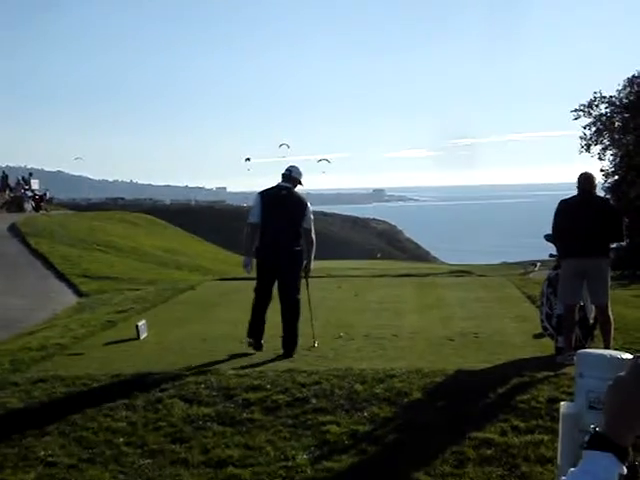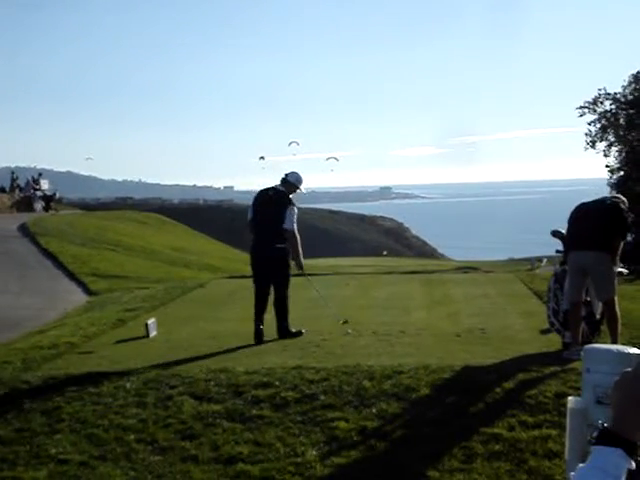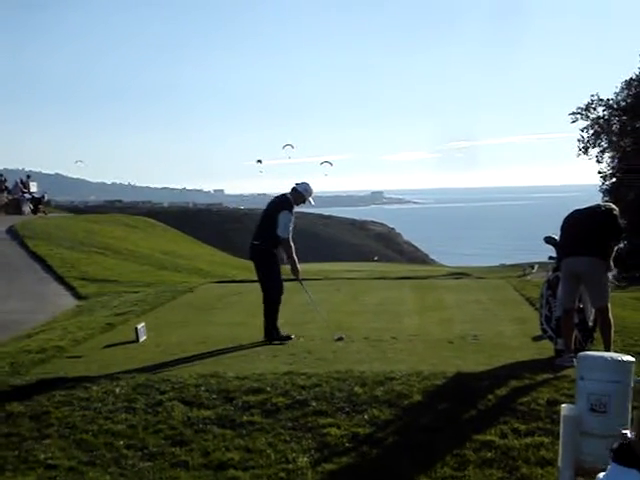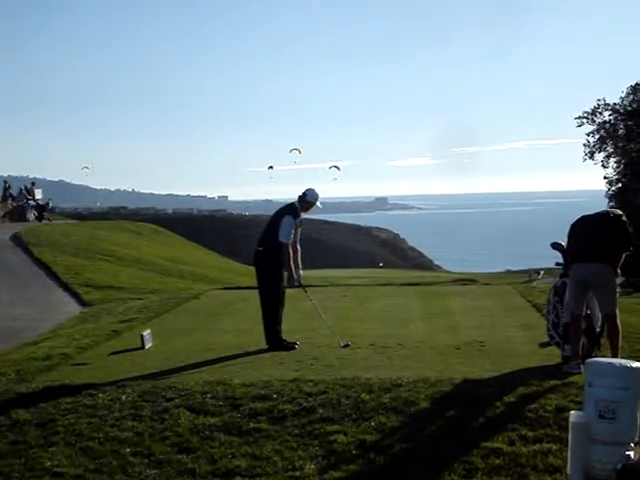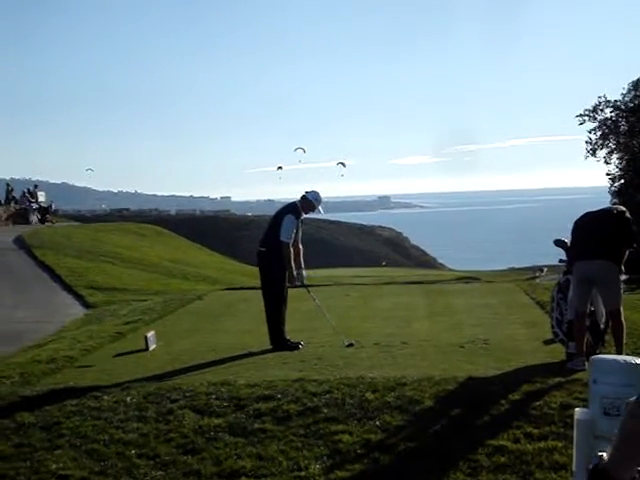
dt=1s
person 1, frame 1
left shoulder: (564, 206)
right shoulder: (607, 206)
left elbow: (556, 235)
right elbow: (618, 236)
left hip: (571, 260)
right hip: (598, 259)
left knee: (569, 308)
right knee: (603, 308)
left ankle: (568, 352)
right ankle: (608, 351)
person 1, frame 2
left shoulder: (580, 208)
right shoulder: (618, 207)
right elbow: (619, 236)
right wrist: (615, 259)
left hip: (574, 254)
right hip: (600, 255)
left knee: (575, 302)
right knee: (609, 302)
left ankle: (575, 347)
right ankle: (615, 346)
person 1, frame 3
left shoulder: (572, 216)
right shoulder: (609, 211)
left elbow: (562, 241)
right elbow: (615, 238)
right wrist: (608, 261)
left hip: (568, 261)
right hip: (593, 261)
left knee: (567, 310)
right knee: (603, 309)
left ankle: (568, 354)
person 1, frame 4
left shoulder: (579, 222)
right shoulder: (617, 218)
left elbow: (569, 248)
right elbow: (623, 247)
right wrist: (615, 268)
left hip: (577, 268)
right hip: (602, 268)
left knee: (575, 316)
right knee: (611, 316)
left ankle: (575, 361)
person 1, frame 5
left shoulder: (583, 219)
right shoulder: (621, 215)
left elbow: (573, 245)
right elbow: (626, 244)
right wrist: (619, 265)
left hip: (580, 265)
right hip: (606, 265)
left knee: (579, 313)
right knee: (615, 313)
left ankle: (579, 358)
right ankle: (620, 357)
person 2, frame 1
left shoulder: (263, 197)
right shoulder: (302, 202)
left elbow: (253, 227)
right elbow: (309, 235)
left wrist: (248, 255)
right wrist: (309, 261)
left hip: (267, 254)
right hip: (293, 255)
left knee: (262, 297)
right knee: (290, 300)
left ankle: (256, 338)
right ankle: (289, 347)
person 2, frame 2
left shoulder: (260, 195)
right shoulder: (288, 204)
left elbow: (251, 222)
right elbow: (291, 234)
right wrist: (298, 258)
left hip: (258, 249)
right hip: (278, 251)
left knee: (261, 291)
right knee: (281, 292)
left ankle: (258, 327)
right ankle: (283, 330)
person 2, frame 3
left shoulder: (280, 200)
right shoulder: (286, 209)
right elbow: (286, 240)
left wrist: (286, 256)
right wrist: (294, 264)
left hip: (262, 248)
right hip: (265, 251)
left knee: (271, 291)
right knee: (274, 291)
left ankle: (271, 330)
right ankle: (271, 331)
person 2, frame 4
left shoulder: (296, 215)
right shoulder: (289, 216)
left elbow: (295, 245)
right elbow: (286, 248)
left wrist: (298, 270)
right wrist: (291, 273)
left hip: (272, 258)
right hip: (267, 259)
left knee: (276, 300)
right knee: (273, 301)
left ankle: (276, 339)
right ankle: (275, 341)
person 2, frame 5
left shoulder: (297, 214)
right shoulder: (291, 215)
left elbow: (297, 245)
right elbow: (286, 246)
left wrist: (300, 269)
right wrist: (291, 272)
left hip: (275, 258)
right hip: (270, 259)
left knee: (279, 300)
right knee: (276, 301)
left ankle: (280, 338)
right ankle: (279, 341)
